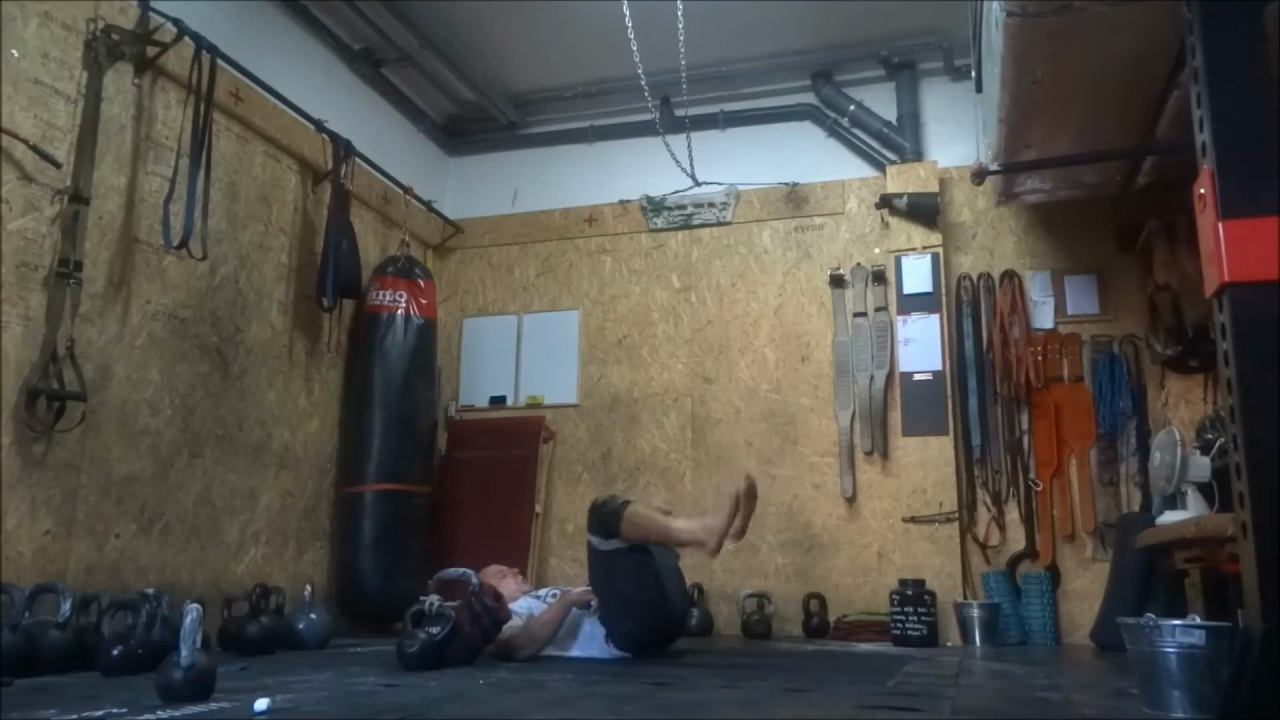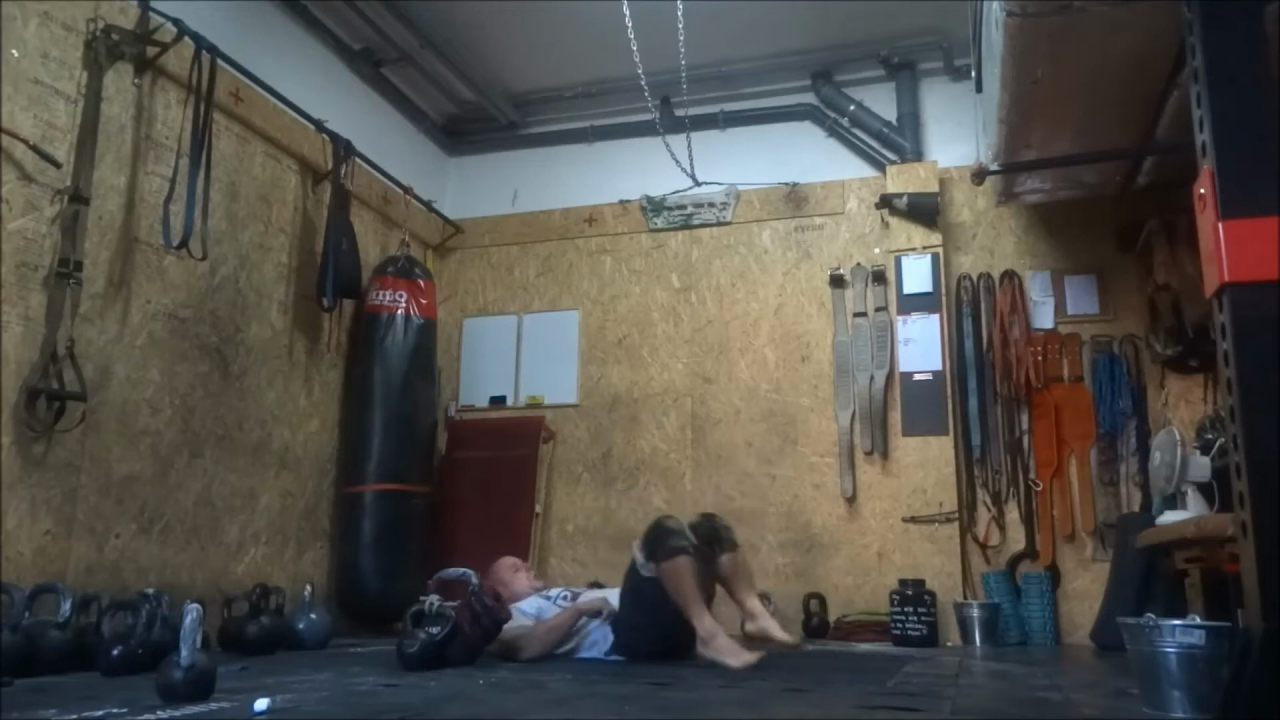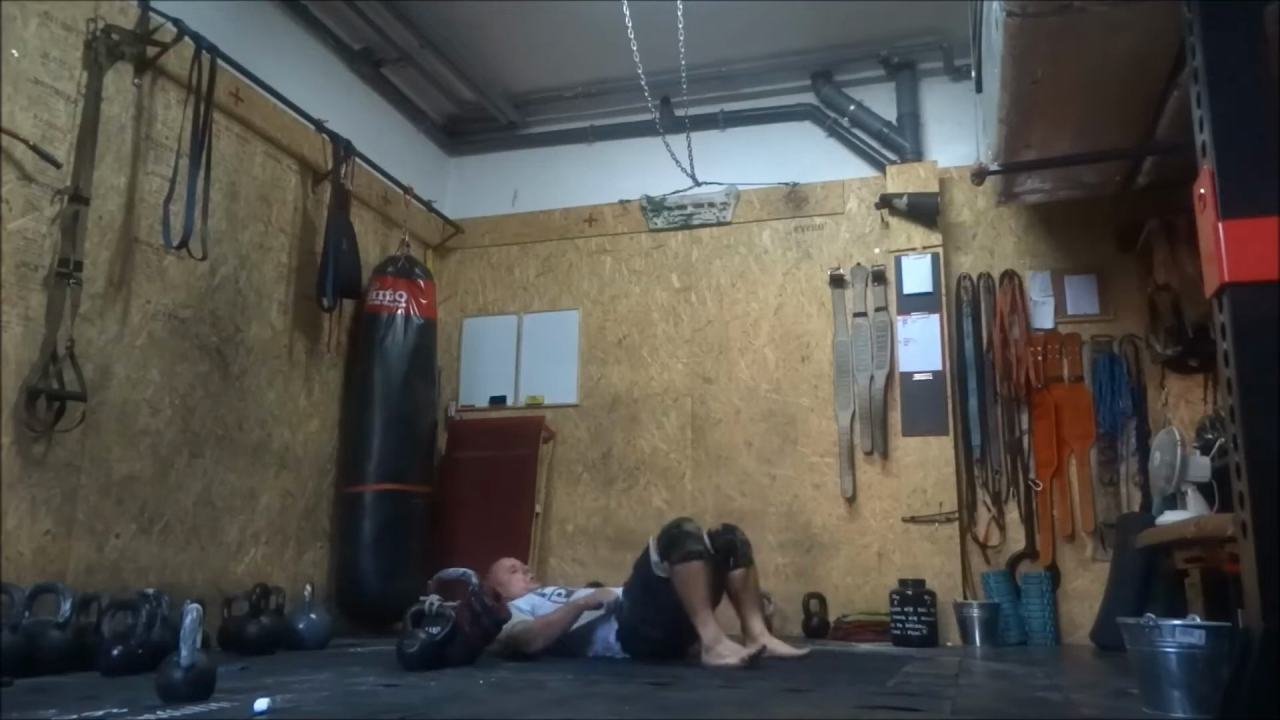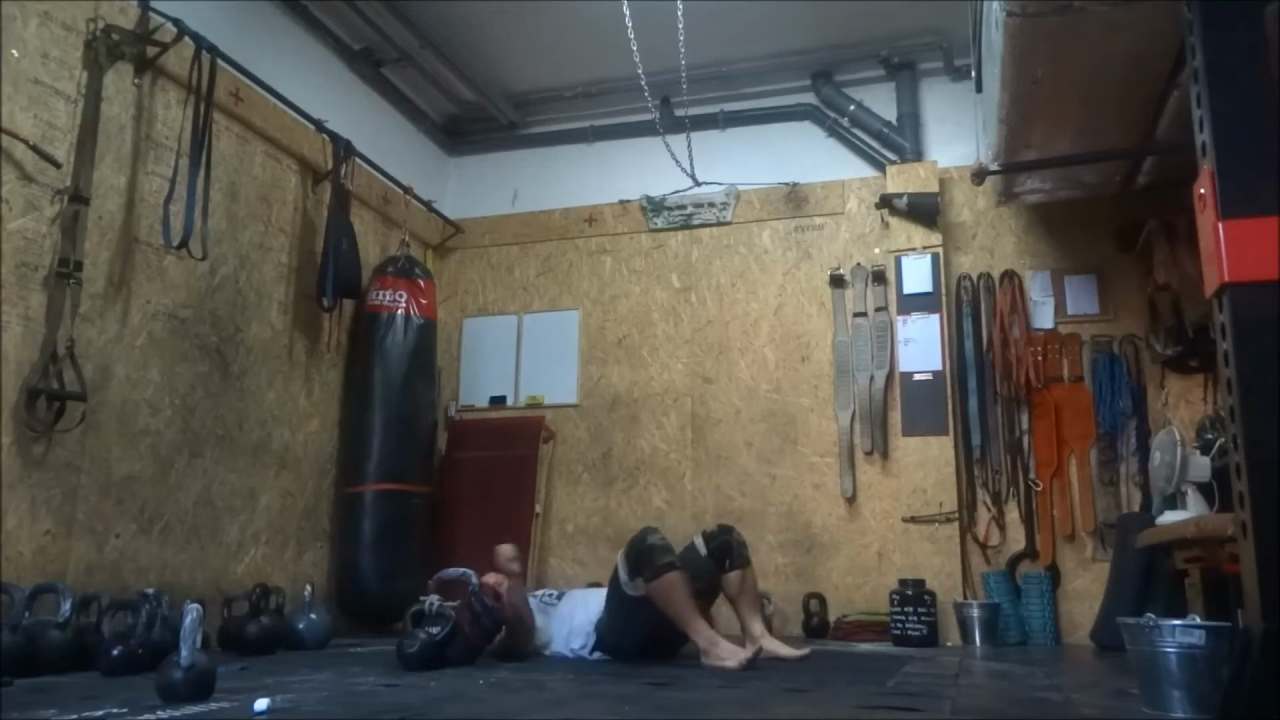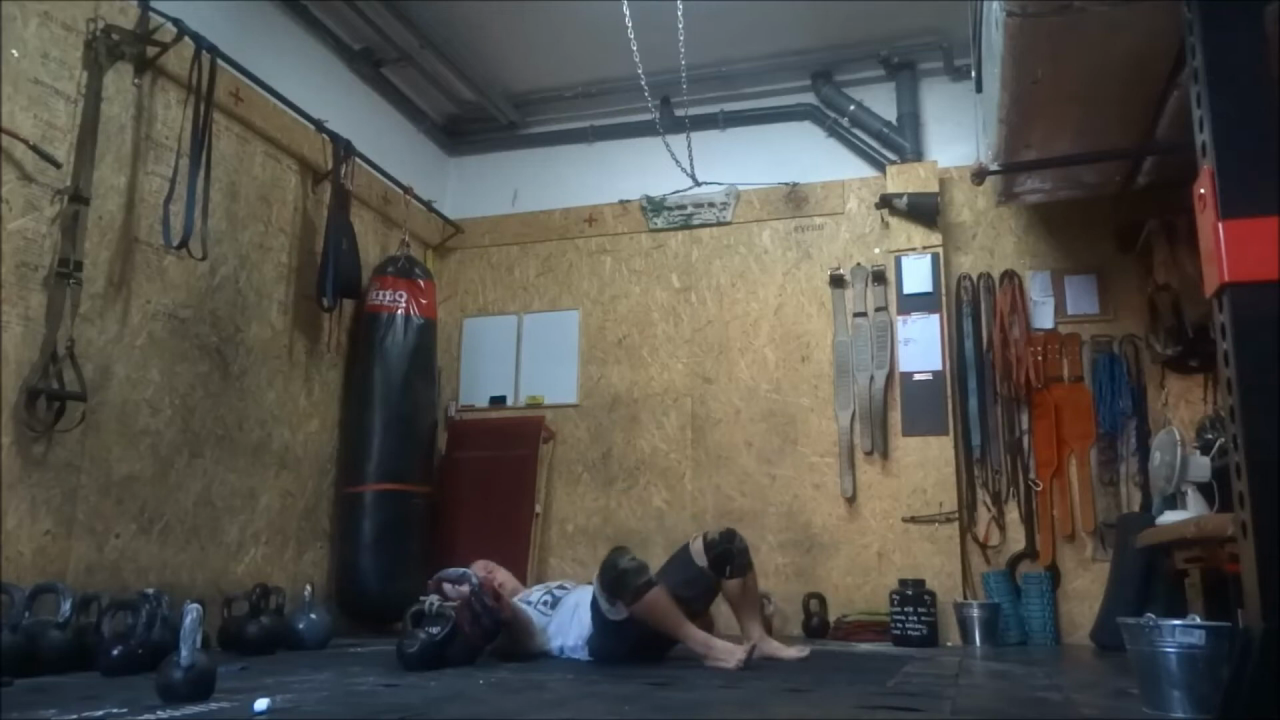
dt=0.3s
person 1, frame 1
left shoulder: (541, 600)
right elbow: (520, 647)
right wrist: (567, 600)
left hip: (657, 615)
right hip: (628, 633)
right knee: (605, 512)
left ankle: (720, 526)
right ankle: (706, 533)
person 1, frame 2
left shoulder: (556, 597)
right shoulder: (515, 616)
right elbow: (524, 649)
right wrist: (580, 608)
left hip: (671, 625)
right hip: (630, 636)
left knee: (707, 526)
right knee: (665, 530)
left ankle: (757, 618)
right ankle: (710, 637)
person 1, frame 3
left shoulder: (553, 597)
right shoulder: (512, 613)
right elbow: (527, 642)
right wrist: (583, 603)
left hip: (666, 623)
right hip: (630, 629)
left knee: (727, 538)
right knee: (682, 532)
left ankle: (758, 635)
right ankle: (713, 643)
person 1, frame 4
left shoulder: (555, 602)
right shoulder: (510, 621)
right elbow: (521, 638)
right wrist: (511, 575)
left hip: (654, 624)
right hip: (616, 634)
left knee: (721, 539)
right knee: (647, 543)
left ankle: (758, 637)
right ankle: (711, 645)
person 1, frame 5
left shoulder: (550, 589)
right shoulder: (512, 619)
right elbow: (524, 638)
left hip: (649, 623)
right hip: (613, 638)
left knee: (723, 544)
right knee: (619, 563)
left ankle: (757, 639)
right ankle: (708, 647)
